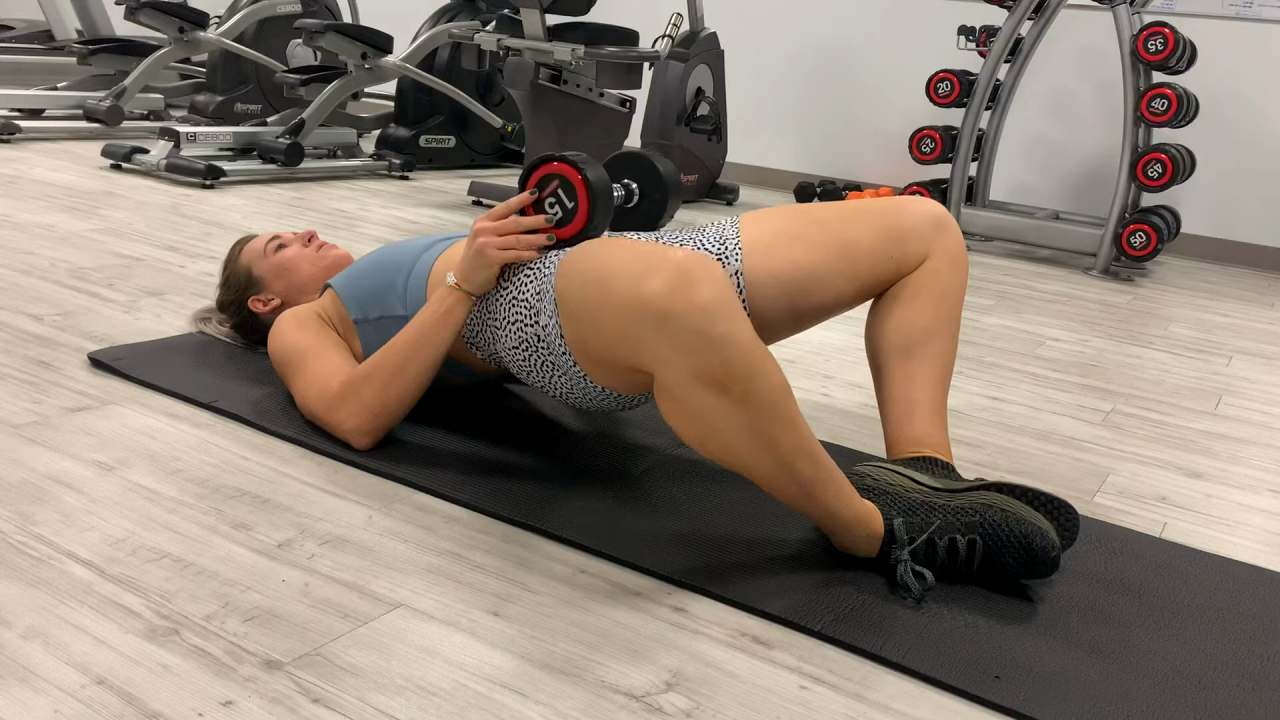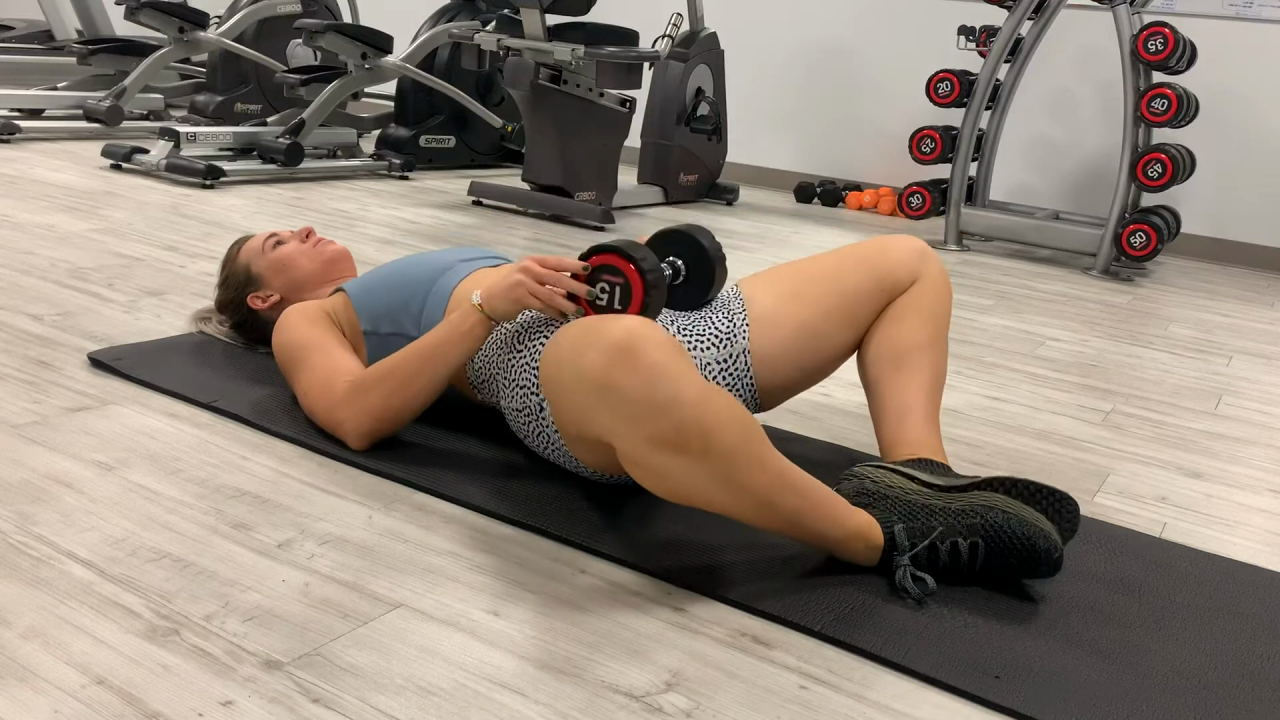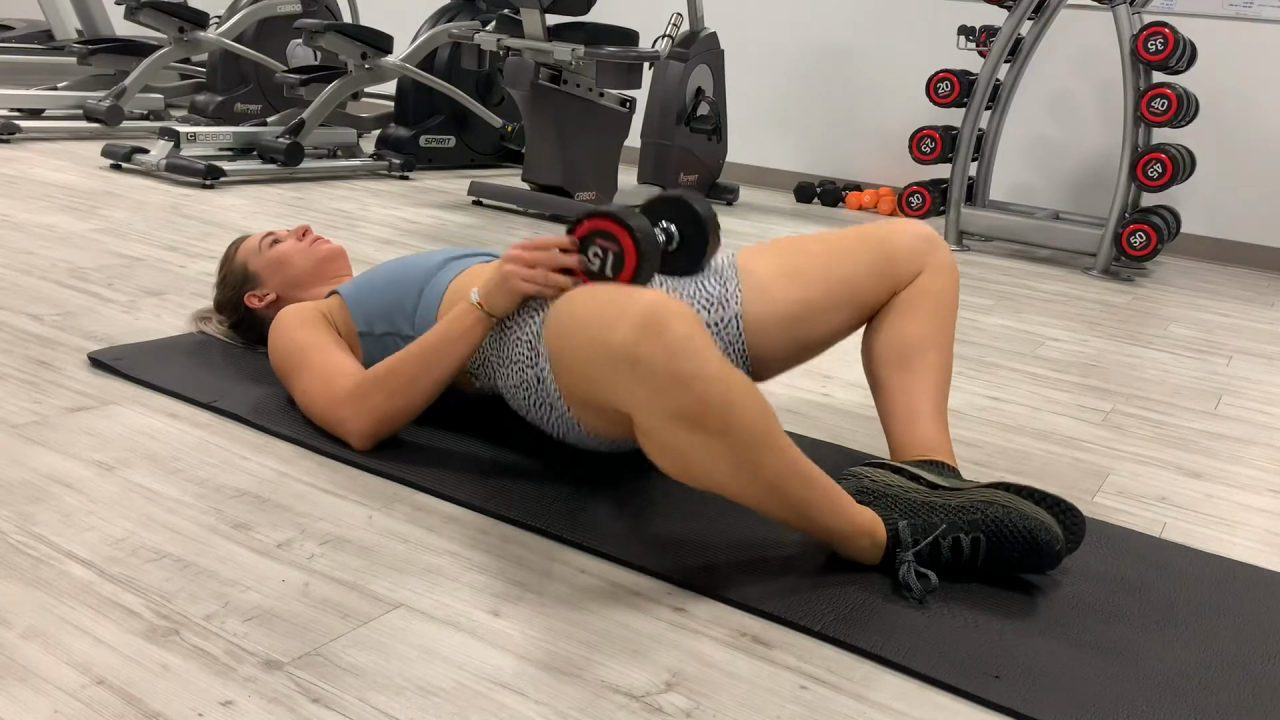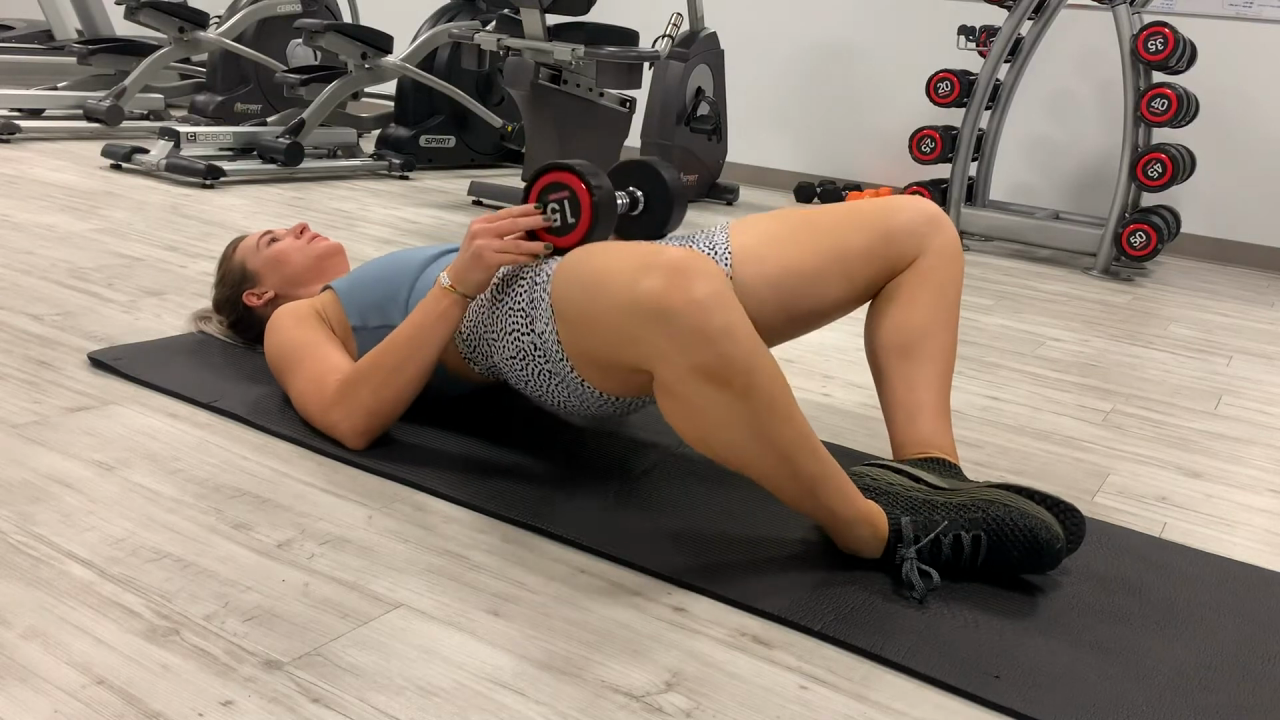
dt=0.7s
person 1, frame 1
left shoulder: (396, 276)
right shoulder: (302, 328)
right elbow: (359, 417)
right wrist: (465, 279)
left hip: (646, 275)
right hip: (533, 300)
left knee: (922, 228)
right knee: (679, 293)
left ankle: (918, 474)
right ankle: (876, 531)
person 1, frame 2
left shoulder: (405, 285)
right shoulder: (307, 324)
right elbow: (358, 417)
right wrist: (489, 304)
left hip: (664, 324)
right hip: (543, 358)
left knee: (908, 263)
right knee: (630, 359)
left ankle: (913, 476)
right ankle: (879, 537)
person 1, frame 3
left shoulder: (398, 284)
right shoulder: (300, 326)
right elbow: (362, 416)
right wrist: (487, 300)
left hip: (643, 295)
right hip: (541, 337)
left knee: (914, 248)
right knee: (648, 336)
left ankle: (924, 475)
right ankle: (882, 534)
person 1, frame 4
left shoulder: (392, 280)
right shoulder: (297, 324)
right elbow: (352, 418)
left wrist: (602, 231)
right wrist: (461, 280)
left hip: (598, 278)
right hip: (528, 309)
left knee: (916, 226)
right knee: (671, 291)
left ankle: (926, 475)
right ankle: (878, 530)
